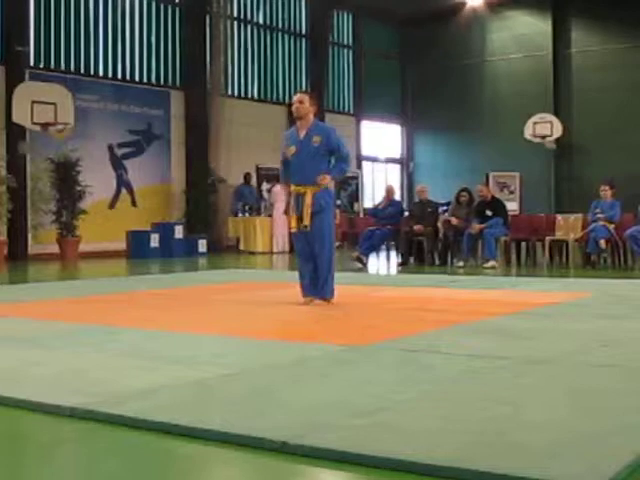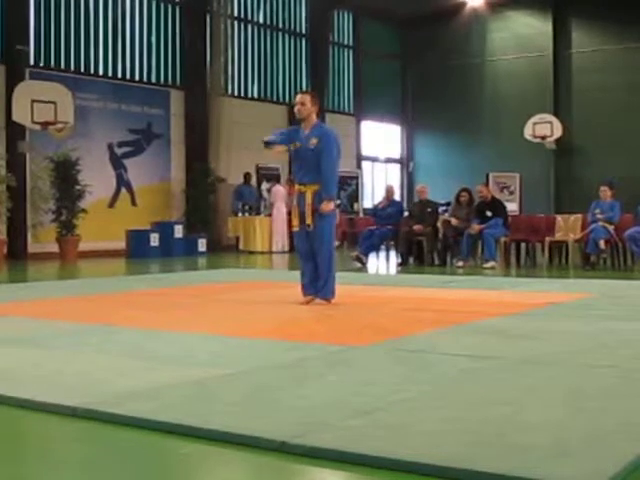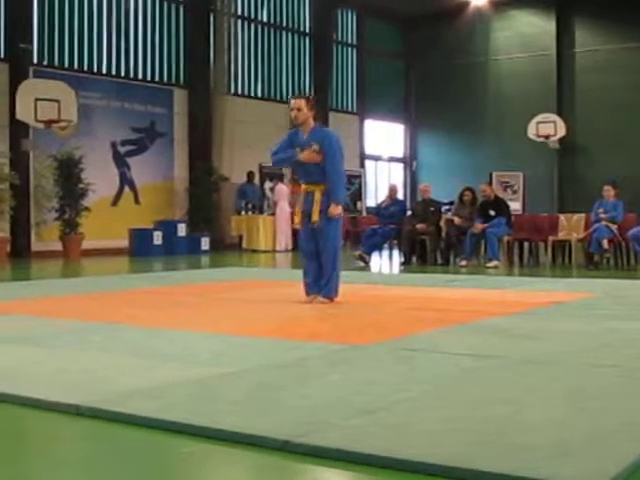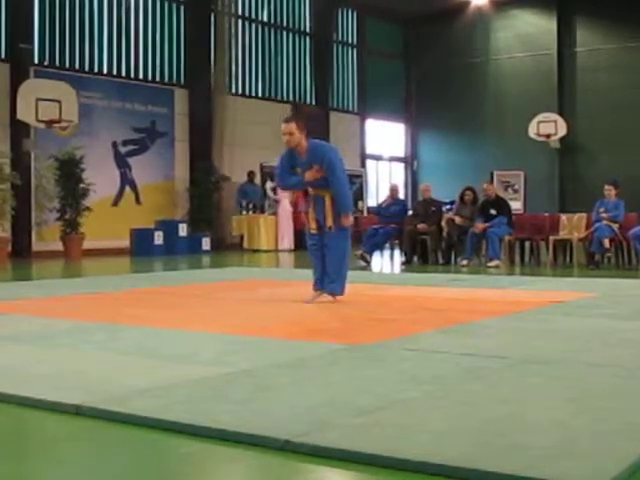
dt=0.4s
person 1, frame 1
left shoulder: (326, 133)
right shoulder: (289, 136)
left elbow: (344, 158)
left wrist: (331, 176)
right wrist: (287, 187)
left hip: (320, 197)
right hip: (297, 199)
left knee: (322, 248)
right knee: (302, 248)
left ankle: (325, 293)
right ankle: (310, 291)
person 1, frame 2
left shoulder: (327, 134)
right shoulder: (293, 133)
left elbow: (329, 168)
right elbow: (273, 138)
left wrist: (328, 198)
right wrist: (274, 144)
left hip: (320, 197)
right hip: (301, 197)
left knee: (323, 247)
right knee: (303, 247)
left ankle: (325, 293)
right ankle: (310, 290)
person 1, frame 3
left shoulder: (327, 136)
right shoulder: (292, 136)
left elbow: (336, 170)
right elbow: (276, 158)
left wrist: (337, 202)
right wrist: (298, 157)
left hip: (328, 197)
right hip: (307, 197)
left knee: (328, 245)
right knee: (307, 245)
left ankle: (327, 291)
right ankle: (313, 289)
person 1, frame 4
left shoulder: (325, 152)
right shoulder: (289, 156)
left elbow: (340, 183)
right elbow: (282, 181)
left wrist: (346, 212)
right wrist: (305, 178)
left hip: (335, 199)
right hip: (316, 199)
left knee: (336, 244)
right knee: (315, 243)
left ankle: (332, 289)
right ankle: (320, 287)
